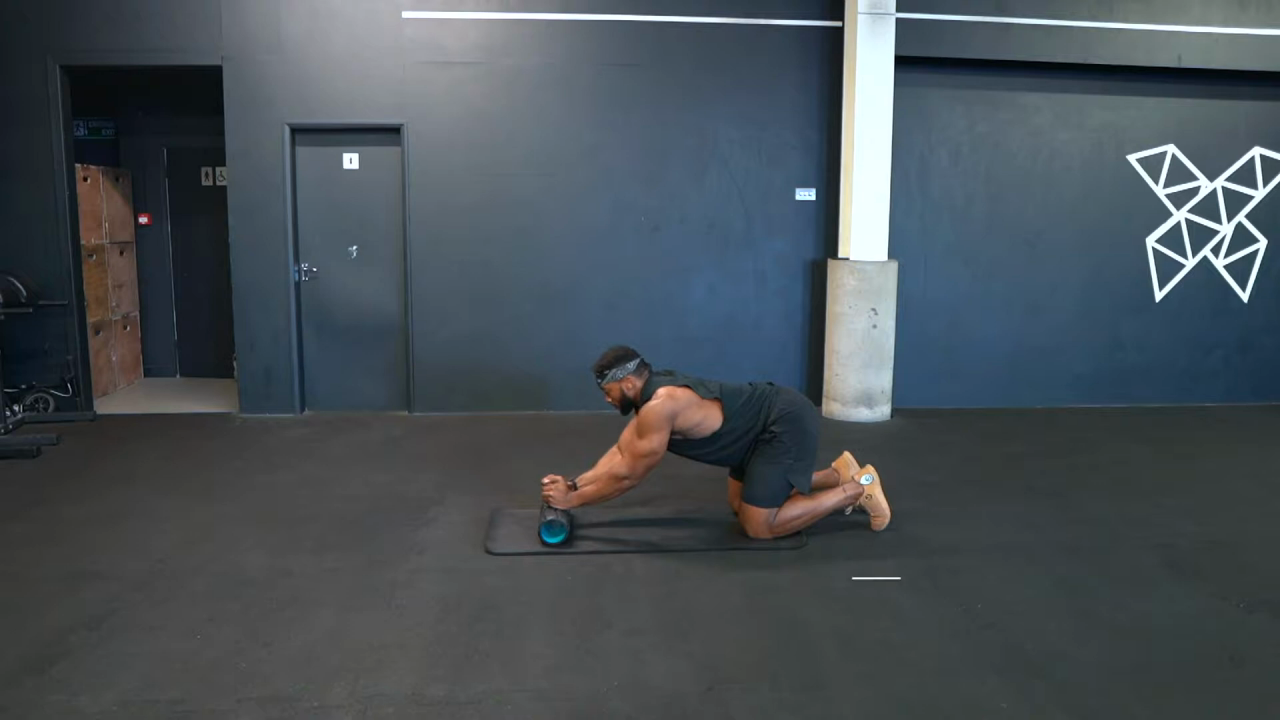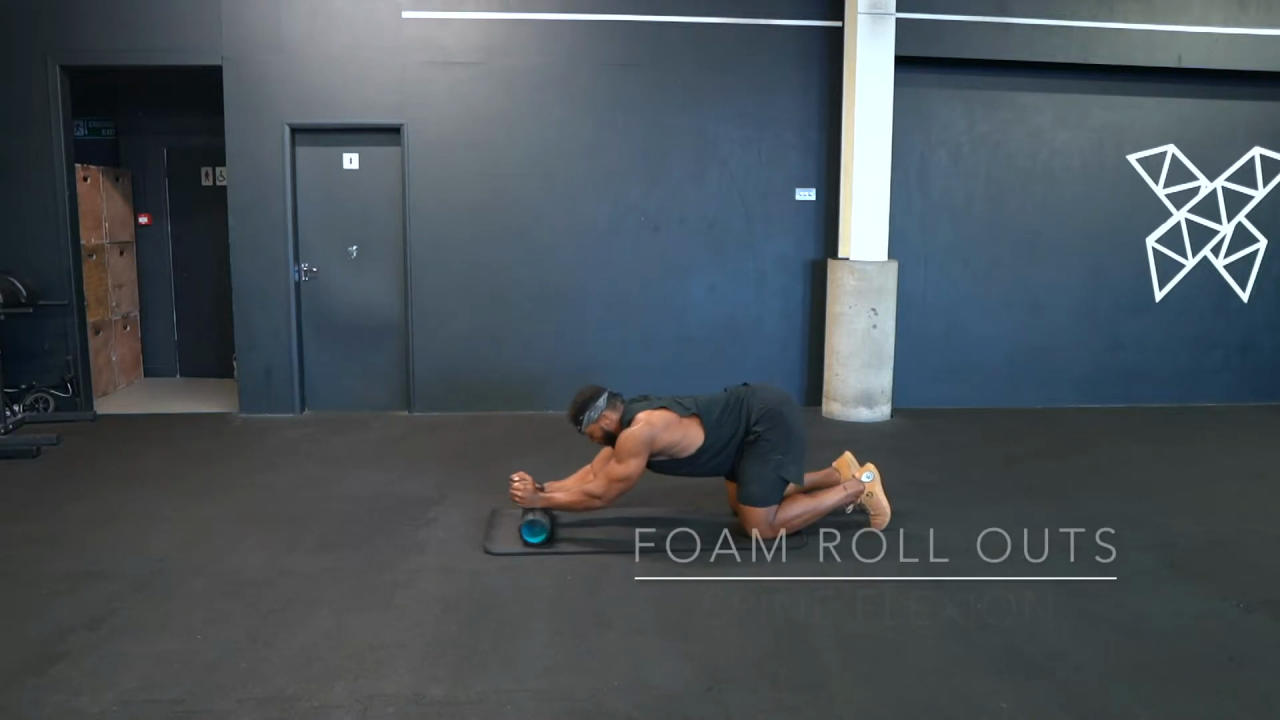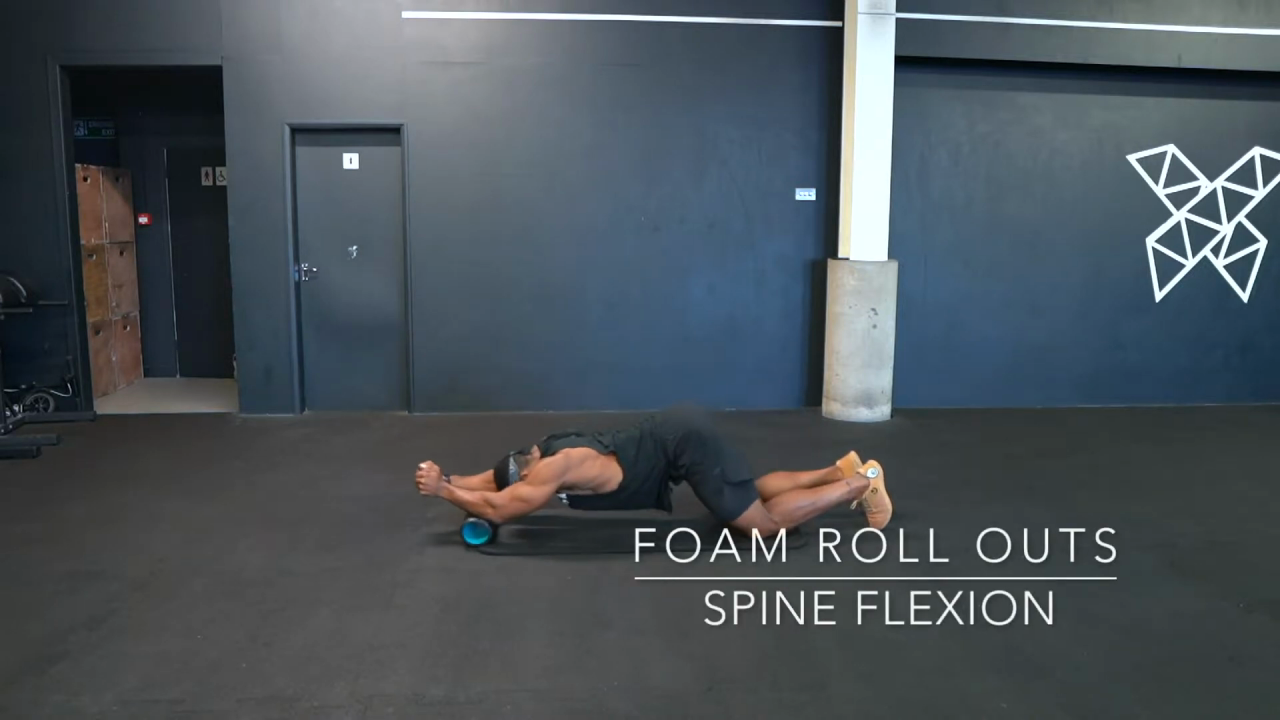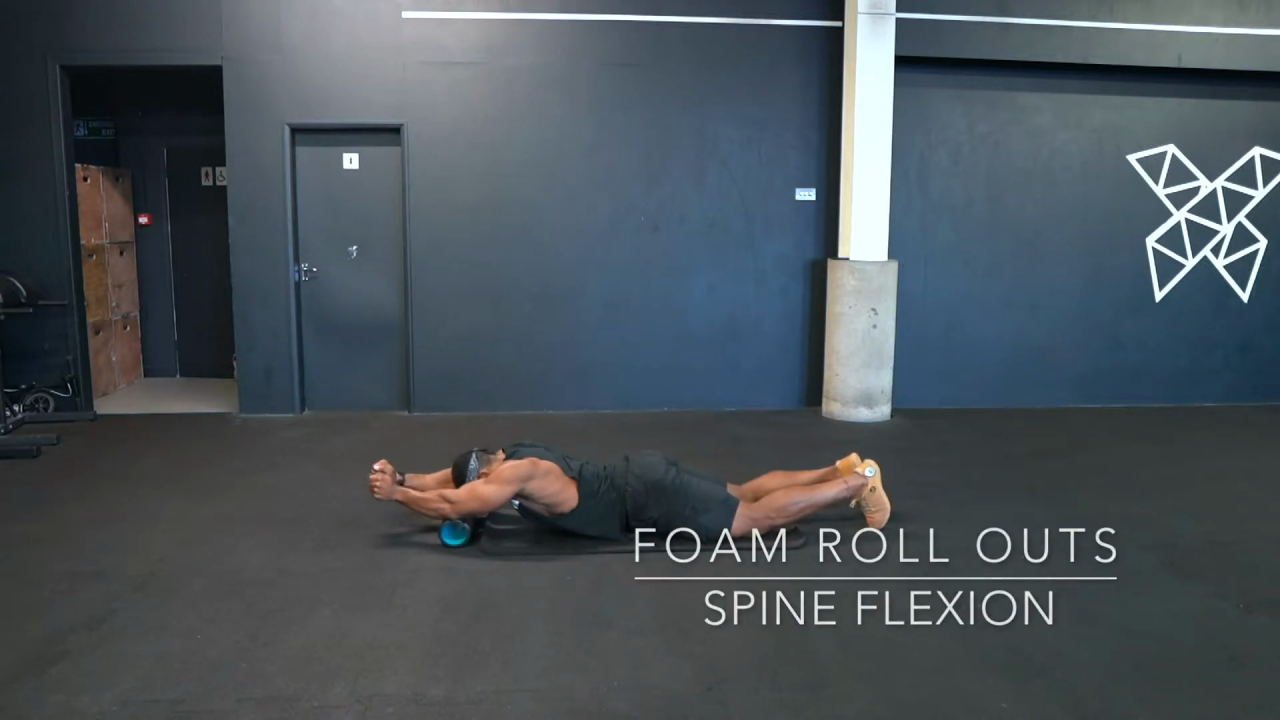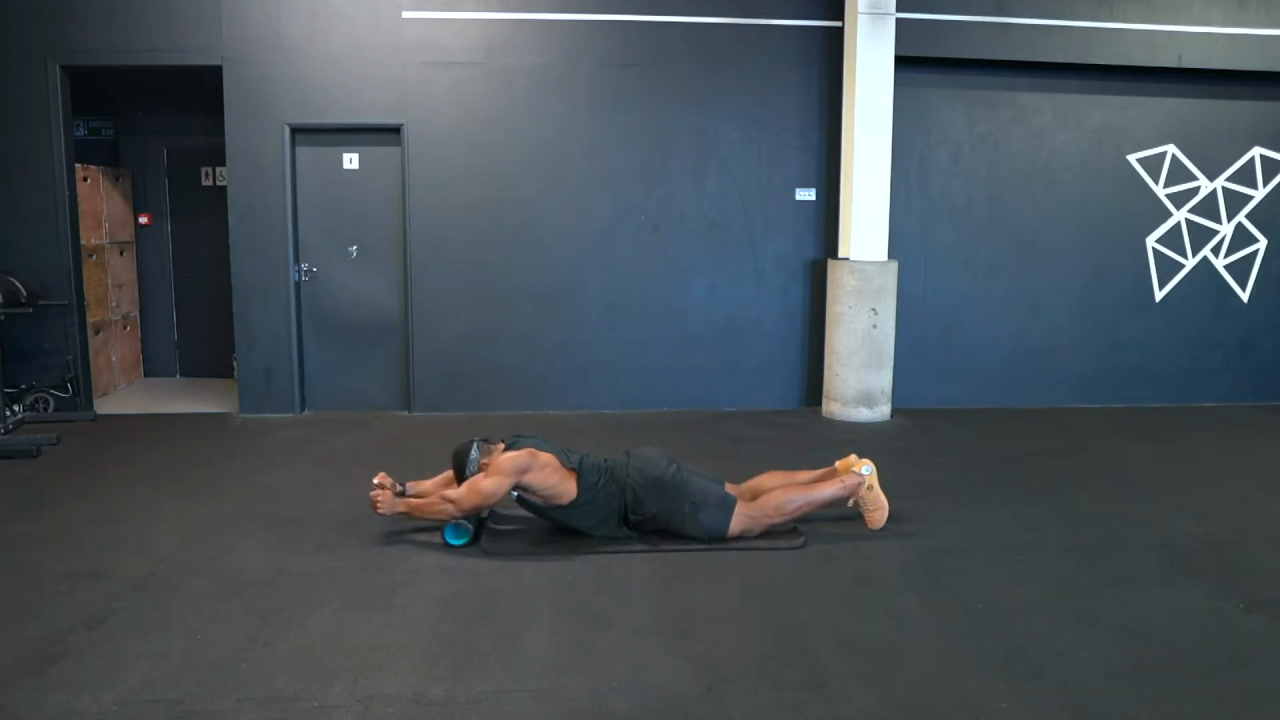
dt=1s
person 1, frame 1
left shoulder: (659, 407)
right shoulder: (657, 393)
left elbow: (628, 475)
right elbow: (621, 453)
left wrist: (572, 500)
right wrist: (574, 483)
left hip: (788, 425)
right hip: (775, 414)
left knee: (759, 525)
right knee: (740, 504)
left ankle: (856, 489)
right ankle: (837, 474)
person 1, frame 2
left shoulder: (639, 433)
right shoulder: (634, 417)
left elbow: (600, 494)
right elbow: (595, 472)
left wrist: (538, 501)
right wrist: (543, 487)
left hip: (769, 422)
right hip: (762, 410)
left knee: (760, 526)
right knee: (741, 503)
left ankle: (858, 487)
right ankle: (837, 472)
person 1, frame 3
left shoulder: (556, 467)
right shoulder: (546, 452)
left elbow: (498, 508)
right elbow: (497, 480)
left wrist: (442, 489)
right wrist: (449, 480)
left hip: (685, 442)
right hip: (684, 433)
left knee: (763, 521)
right knee: (750, 493)
left ankle: (860, 484)
right ankle: (841, 471)
person 1, frame 4
left shoulder: (517, 473)
right shoulder: (509, 456)
left elbow: (453, 504)
right elbow: (453, 479)
left wrist: (394, 493)
right wrist: (404, 479)
left hip: (648, 498)
right hip: (645, 478)
left knee: (758, 518)
right knee: (745, 494)
left ankle: (857, 481)
right ankle: (842, 470)
person 1, frame 5
left shoulder: (514, 465)
right shoulder: (510, 449)
left elbow: (454, 504)
right elbow: (455, 479)
left wrist: (397, 506)
right wrist: (404, 487)
left hip: (648, 495)
right hip: (644, 474)
left knee: (754, 518)
right knee: (742, 493)
left ankle: (854, 481)
right ankle: (842, 470)
